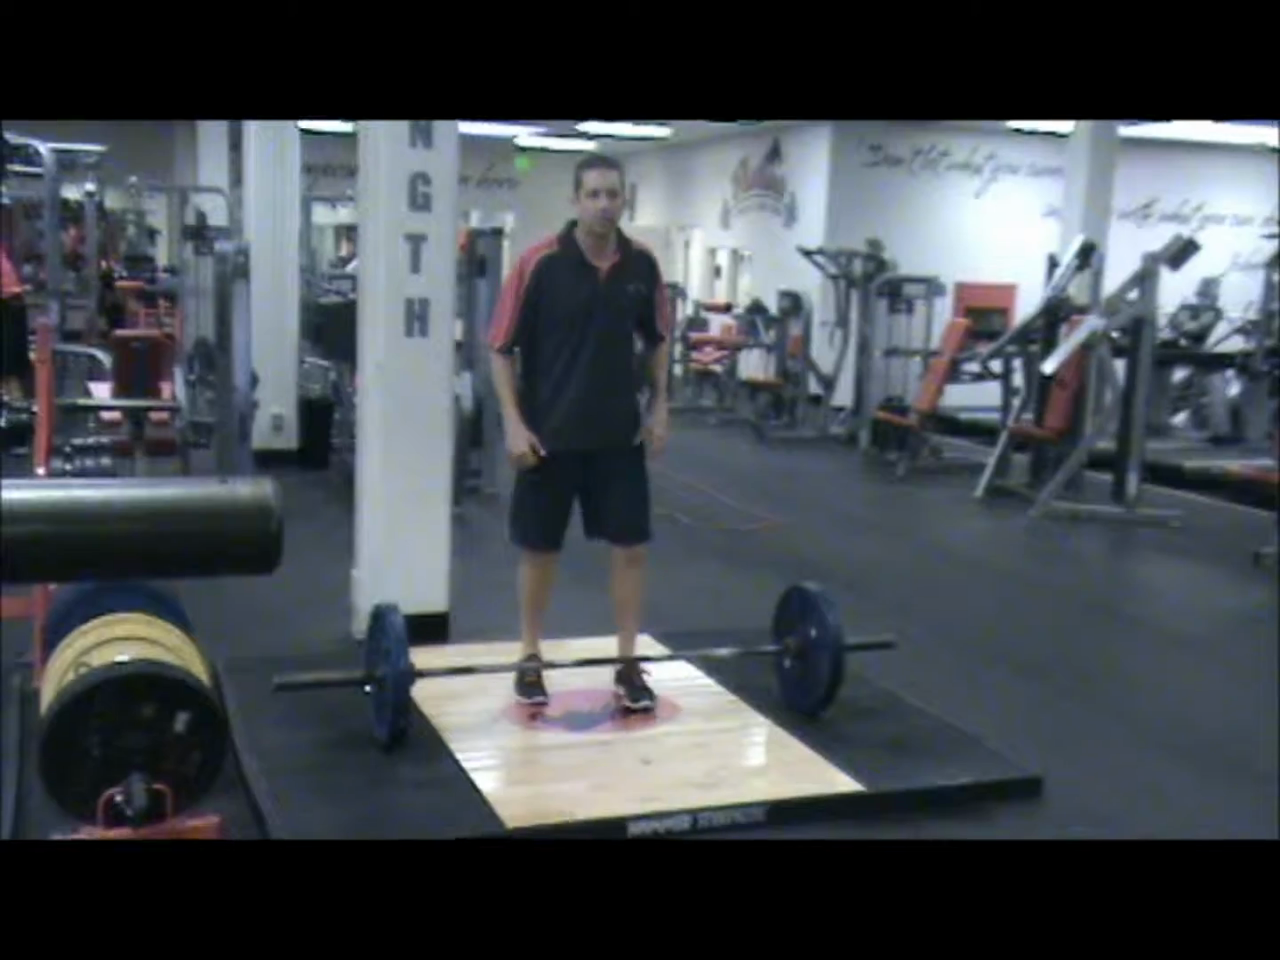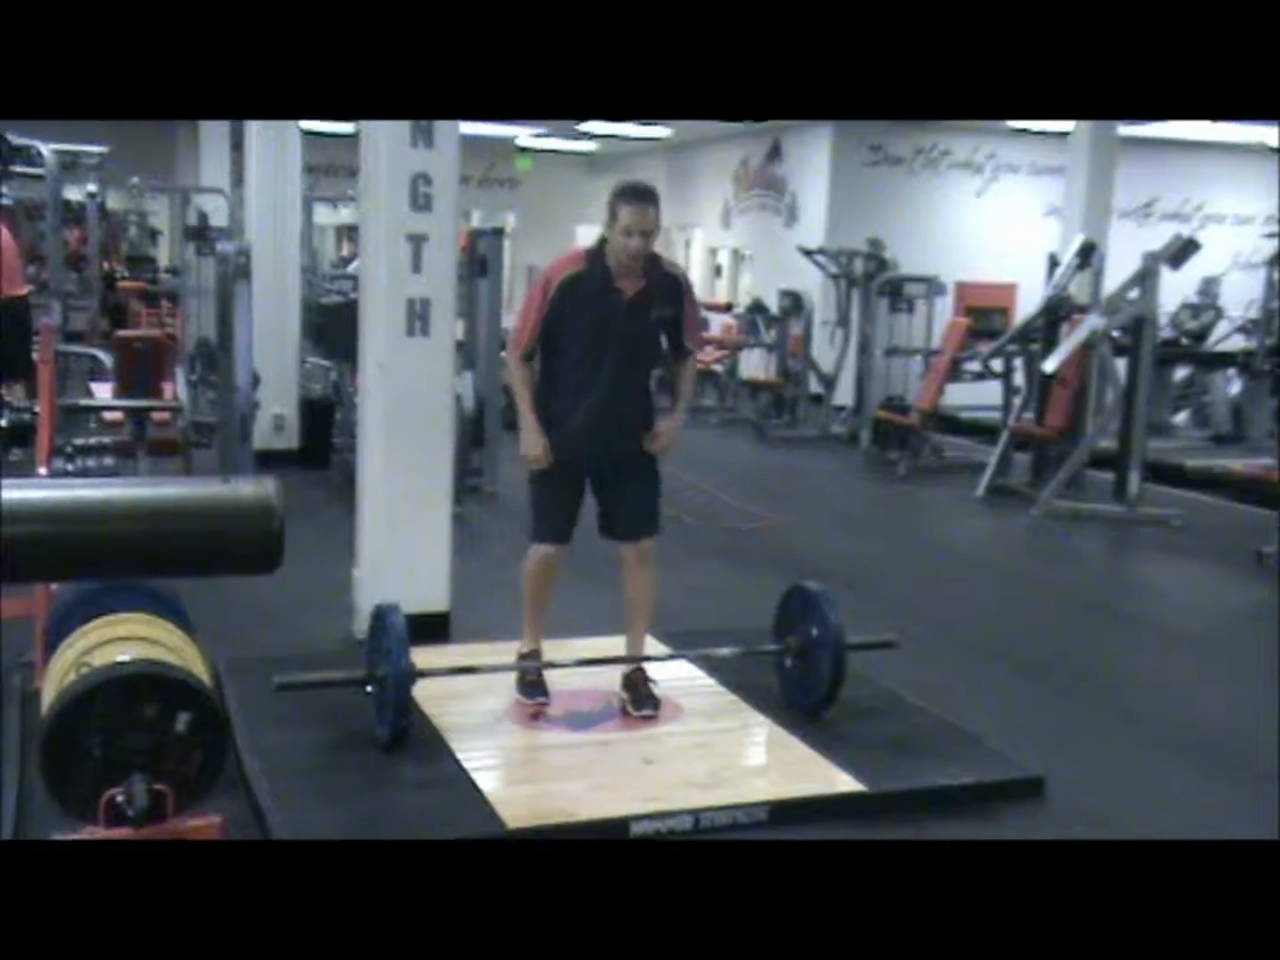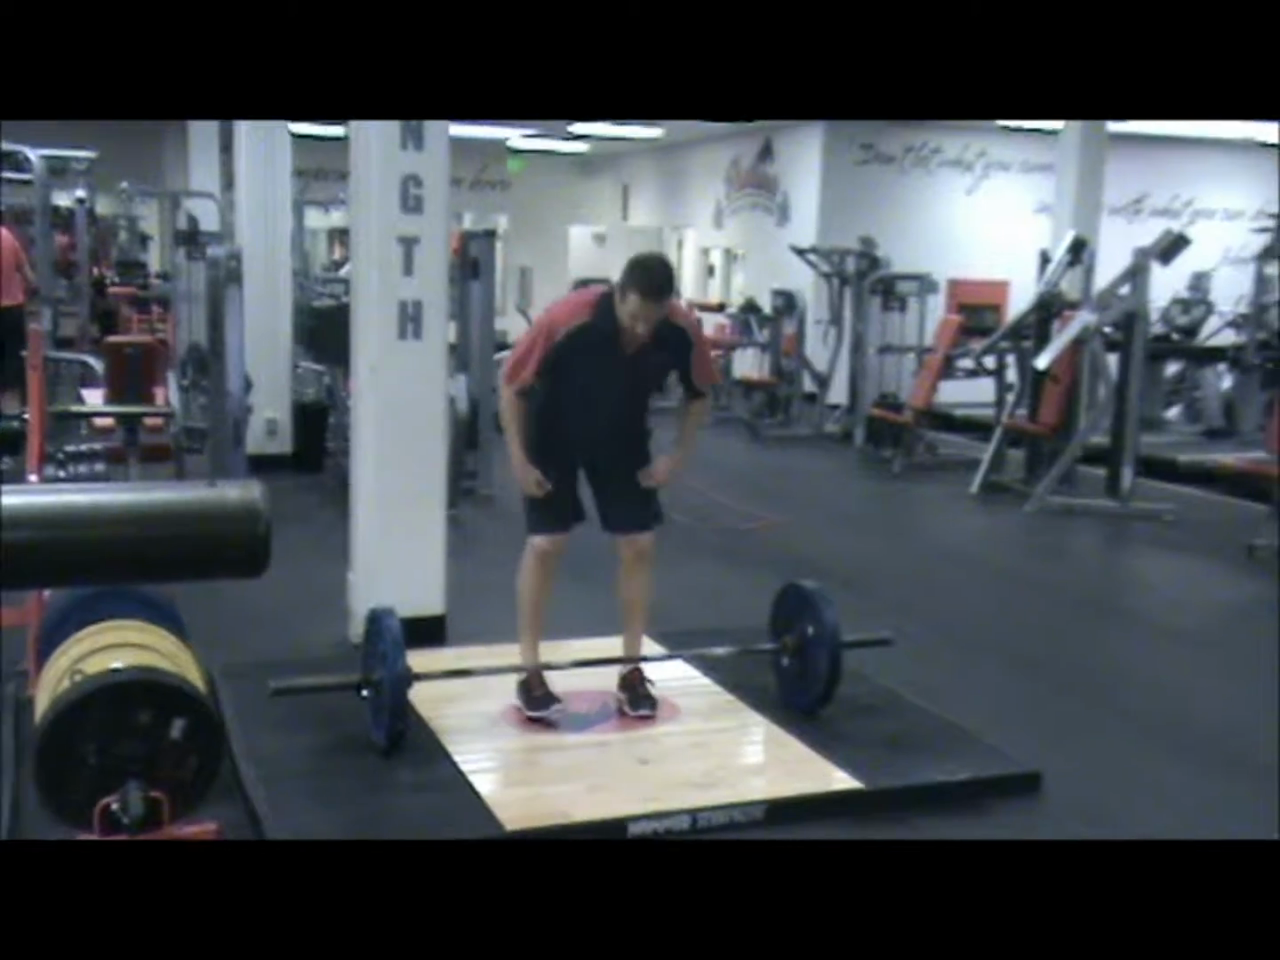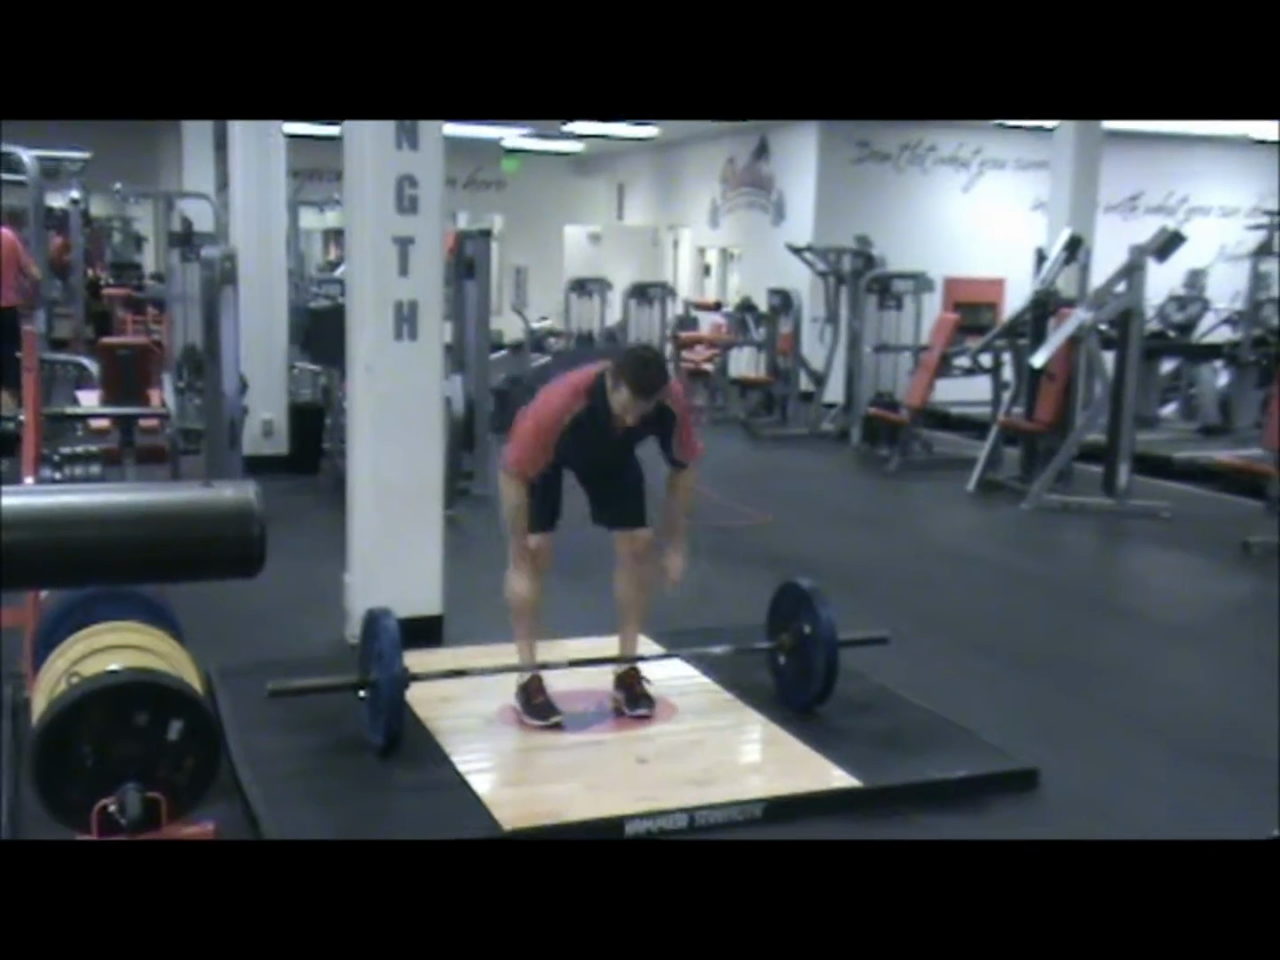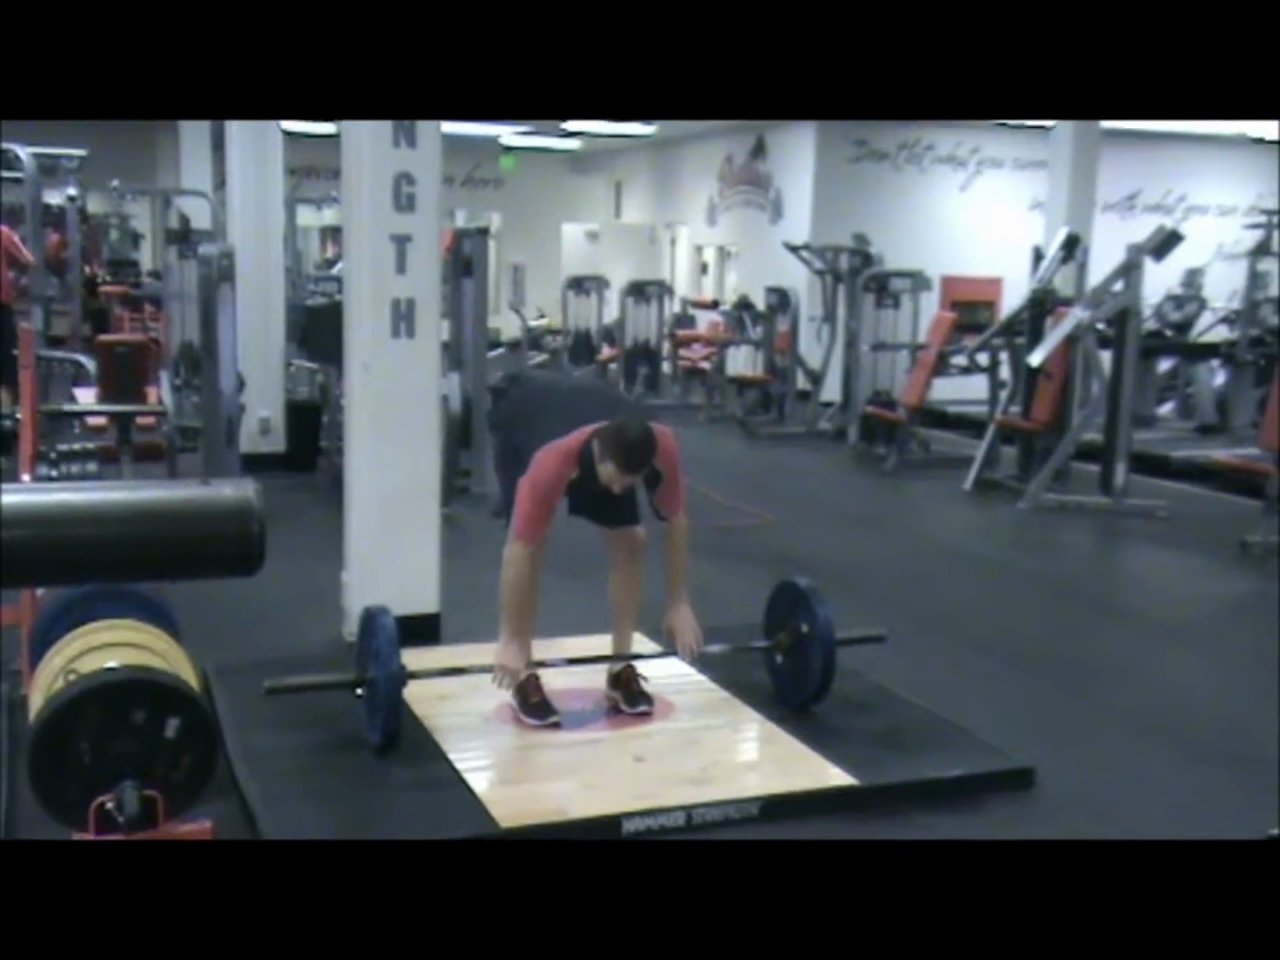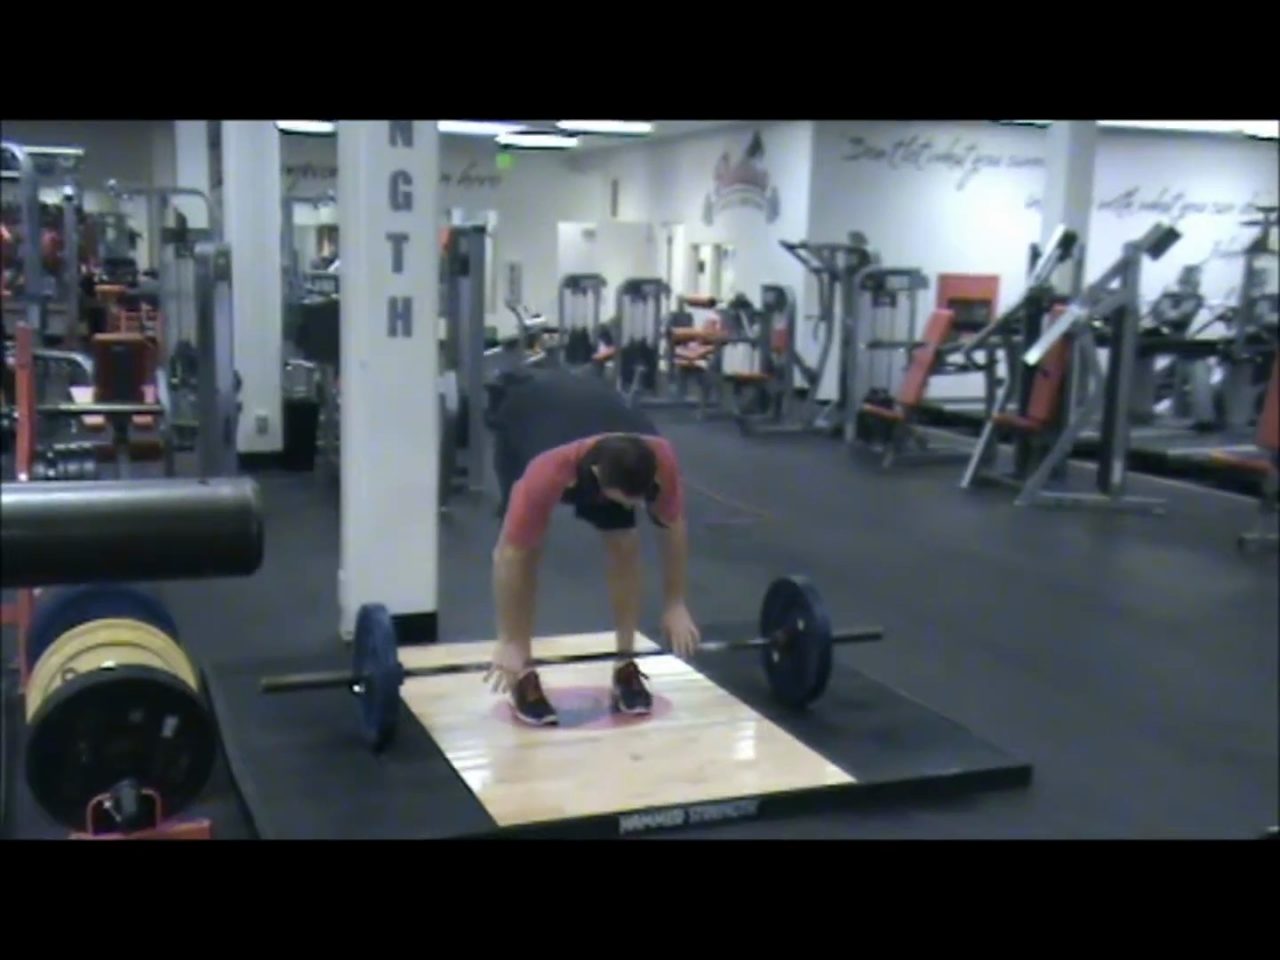
dt=0.2s
person 1, frame 1
left shoulder: (643, 265)
right shoulder: (539, 264)
left elbow: (657, 340)
right elbow: (501, 349)
left wrist: (659, 405)
right wrist: (514, 422)
left hip: (618, 433)
right hip: (549, 435)
left knee: (631, 548)
right knee: (539, 550)
left ankle: (627, 663)
right ankle: (530, 659)
person 1, frame 2
left shoulder: (673, 284)
right shoulder: (563, 277)
left elbow: (685, 354)
right elbow: (519, 354)
left wrist: (676, 413)
right wrist: (529, 427)
left hip: (631, 438)
right hip: (561, 438)
left knee: (640, 549)
right knee: (547, 549)
left ankle: (635, 669)
right ankle: (529, 655)
person 1, frame 3
left shoulder: (684, 330)
right shoulder: (567, 319)
left elbow: (699, 394)
right elbow: (511, 384)
left wrist: (678, 454)
right wrist: (517, 459)
left hip: (625, 440)
right hip: (554, 439)
left knee: (639, 546)
right knee: (544, 544)
left ankle: (631, 671)
right ankle: (530, 670)
person 1, frame 4
left shoulder: (673, 401)
right shoulder: (559, 402)
left elbow: (683, 465)
right elbow: (512, 474)
left wrist: (675, 545)
right wrist: (516, 565)
left hip: (610, 452)
right hip: (537, 453)
left knee: (636, 542)
right knee: (536, 545)
left ankle: (626, 669)
right ankle: (528, 678)
person 1, frame 5
left shoulder: (662, 448)
right shoulder: (551, 463)
left elbow: (675, 521)
right elbow: (517, 551)
left wrist: (679, 604)
right wrist: (508, 642)
left knee: (630, 541)
right knee: (532, 546)
left ankle: (620, 669)
right ankle: (525, 678)
person 1, frame 6
left shoulder: (659, 458)
right shoulder: (548, 471)
left elbow: (674, 527)
right elbow: (508, 554)
left wrist: (676, 605)
right wrist: (507, 642)
left knee: (625, 545)
right knee: (528, 548)
left ankle: (625, 666)
right ankle: (524, 677)
